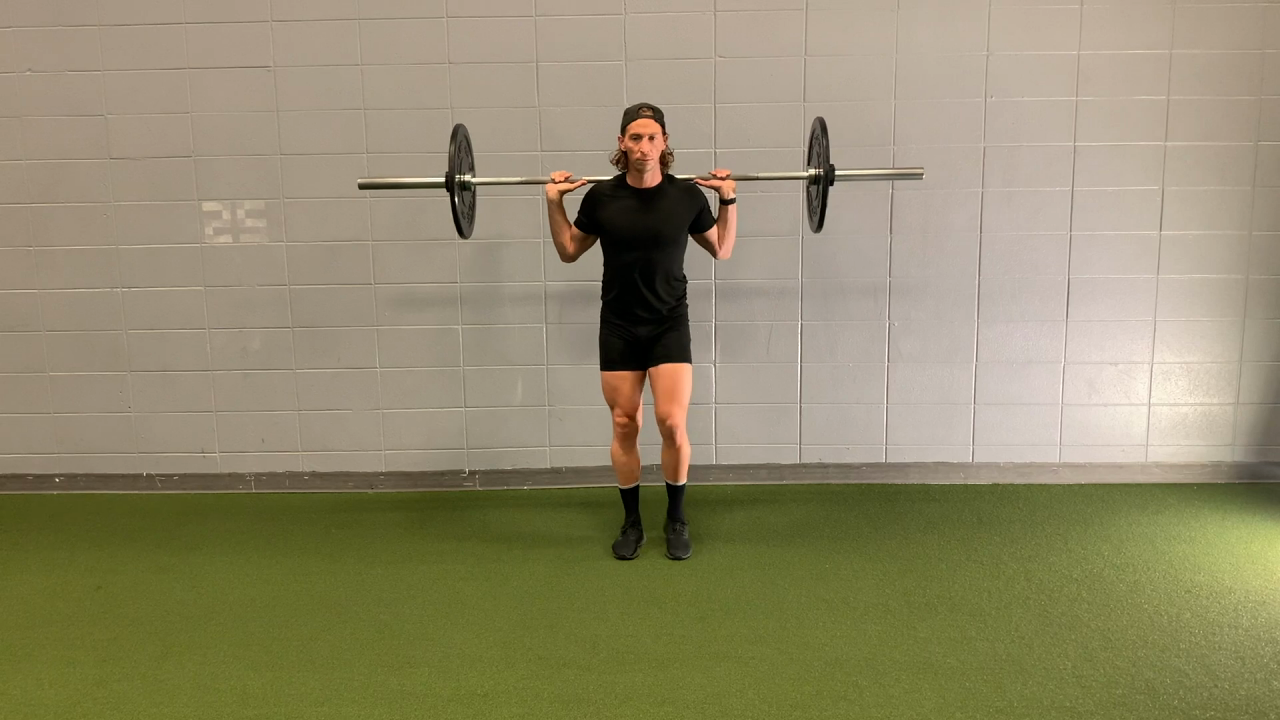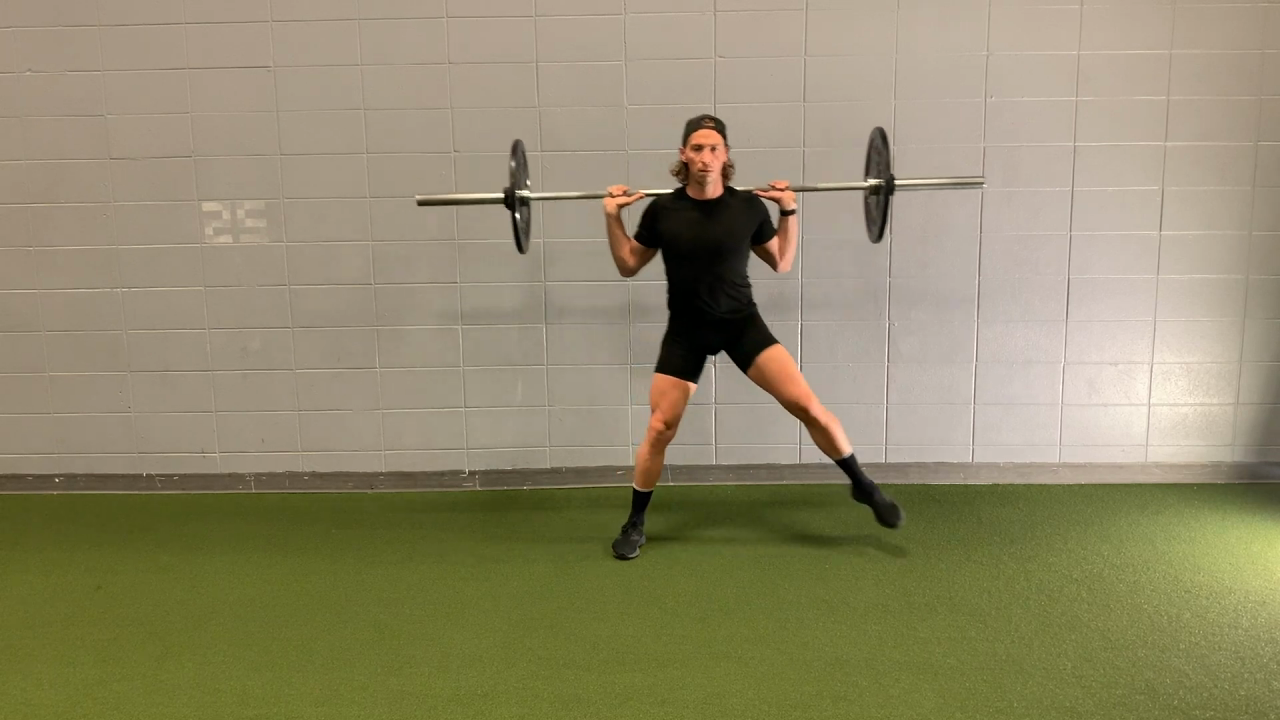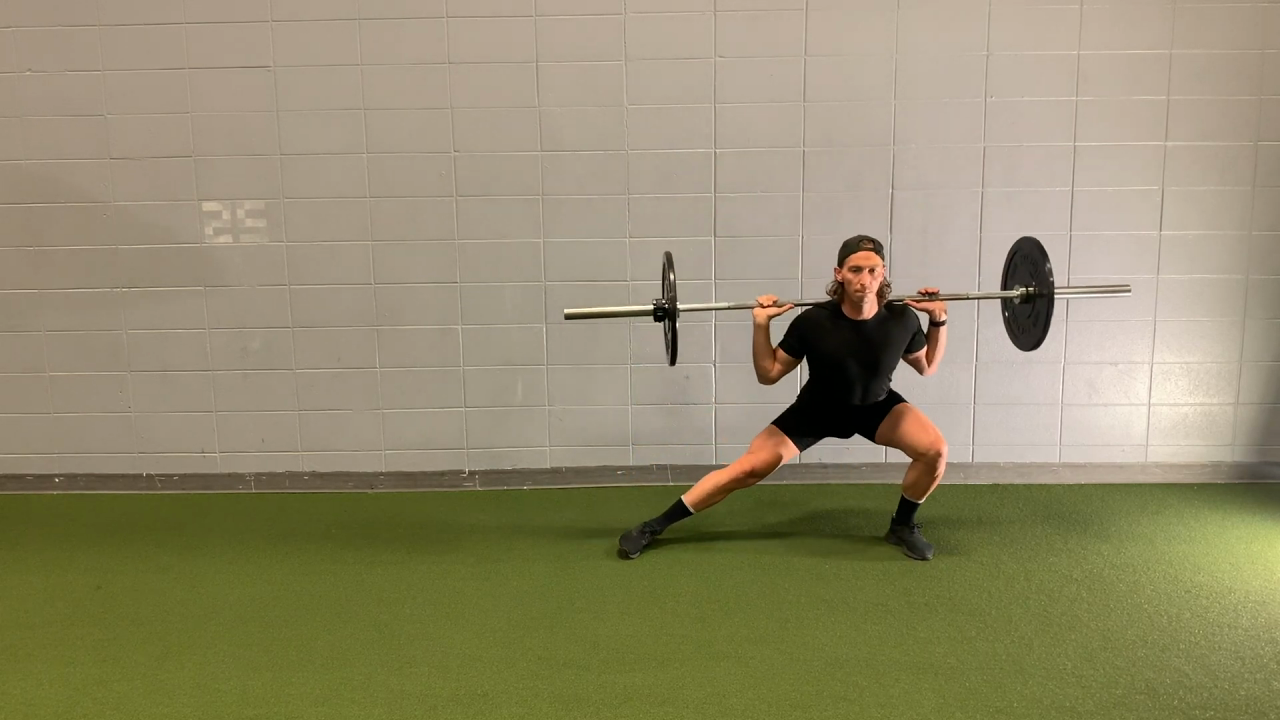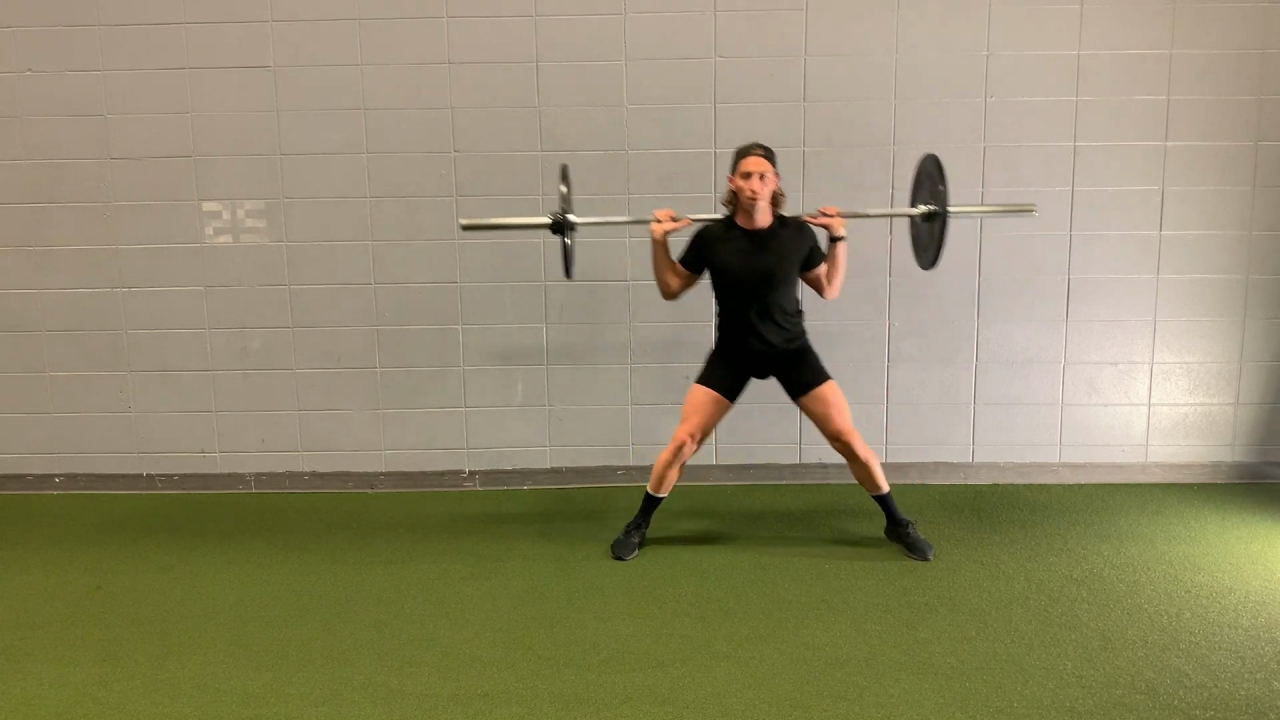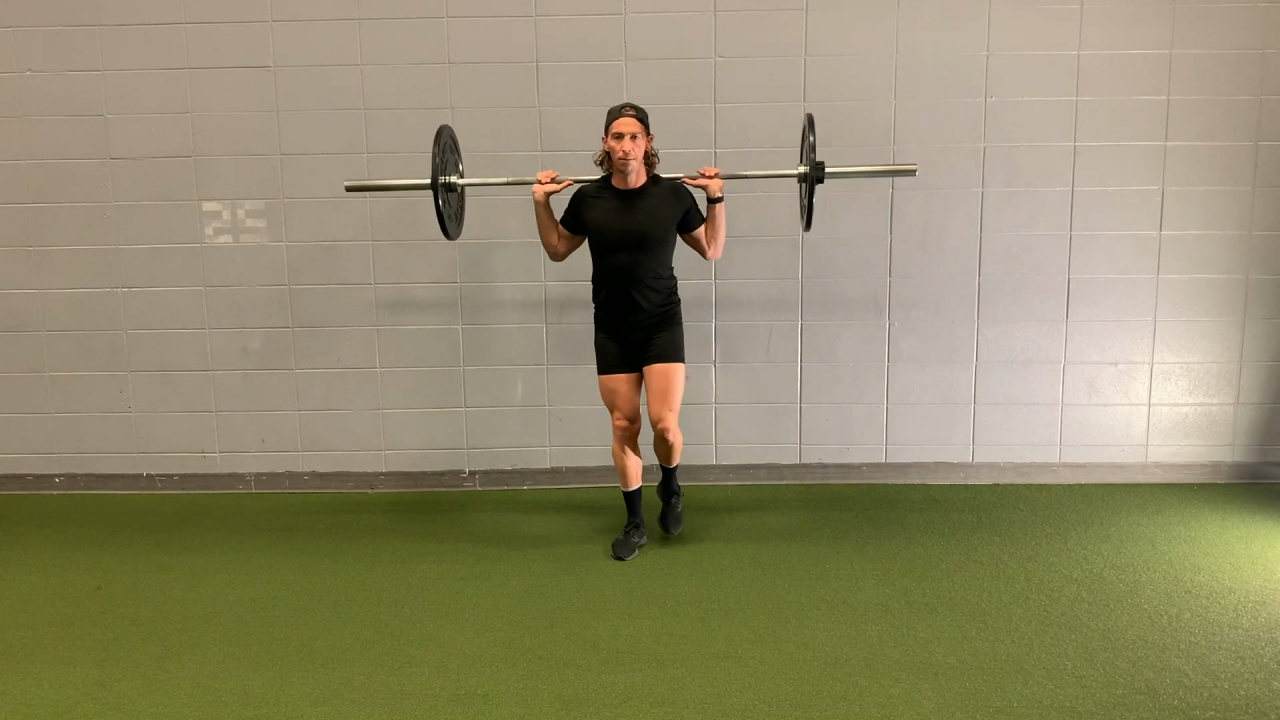
dt=1s
person 1, frame 1
left shoulder: (687, 195)
right shoulder: (601, 197)
left elbow: (721, 250)
right elbow: (569, 251)
left wrist: (727, 200)
right wrist: (554, 202)
left hip: (668, 321)
right hip: (618, 325)
left knee: (672, 424)
right knee: (623, 424)
left ankle: (676, 518)
right ankle: (632, 522)
person 1, frame 2
left shoulder: (747, 206)
right shoulder: (662, 209)
left elbow: (781, 262)
right elbow: (628, 266)
left wrist: (788, 211)
right wrist: (612, 217)
left hip: (740, 322)
right hip: (686, 331)
left knee: (805, 404)
right knee: (660, 427)
left ankle: (863, 487)
right ankle: (634, 523)
person 1, frame 3
left shoulder: (901, 320)
right shoulder: (814, 321)
left elbow: (926, 366)
right elbow: (769, 374)
left wrist: (939, 321)
right wrist: (761, 326)
left hip: (875, 406)
right hip: (815, 410)
left knee: (934, 450)
right knee: (746, 469)
left ankle: (902, 526)
right ankle: (654, 526)
person 1, frame 4
left shoulder: (797, 233)
right shoulder: (711, 237)
left elbow: (828, 289)
right elbow: (671, 289)
left wrist: (836, 237)
right wrist: (658, 242)
left hip: (791, 348)
right hip: (733, 352)
left knee: (846, 437)
right knee: (685, 438)
left ankle: (897, 523)
right ankle: (639, 525)
person 1, frame 5
left shoulder: (674, 195)
right shoulder: (587, 198)
left elbow: (711, 250)
right elbow: (557, 250)
left wrist: (715, 198)
right wrist: (540, 202)
left hip: (662, 322)
right hip: (612, 328)
left knee: (665, 423)
right knee: (624, 426)
left ankle: (670, 489)
right ankle: (634, 523)
